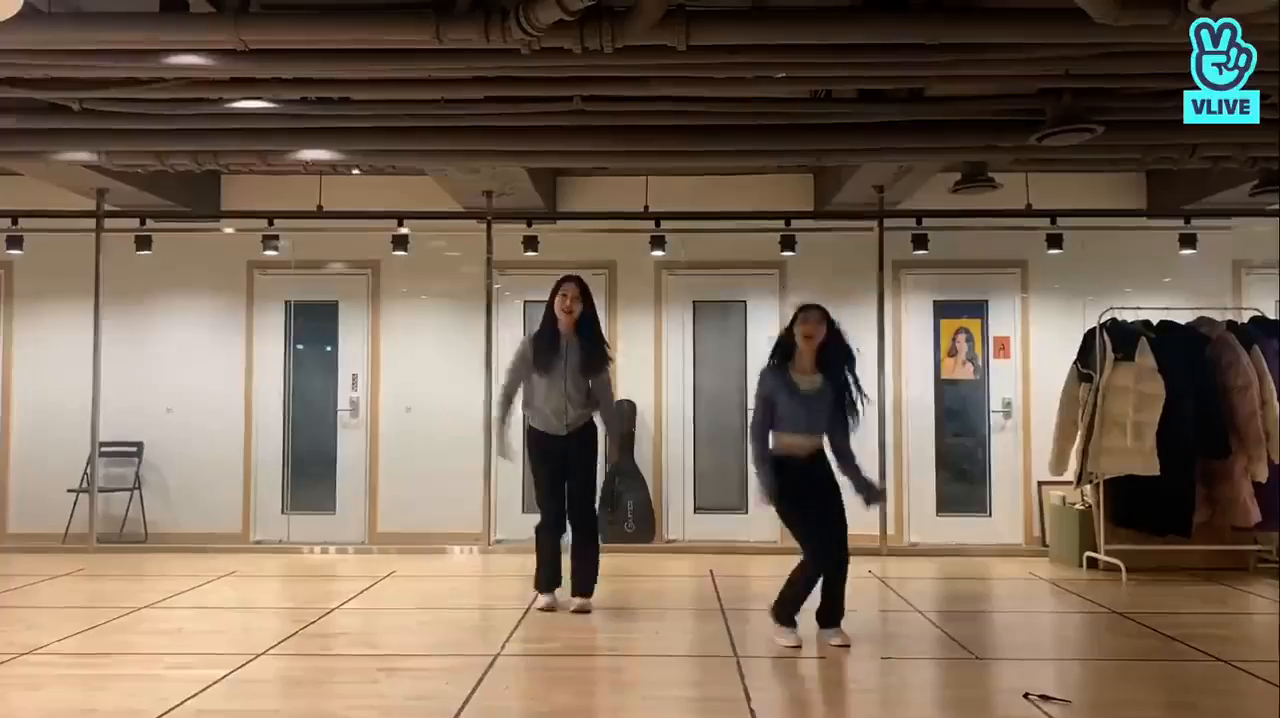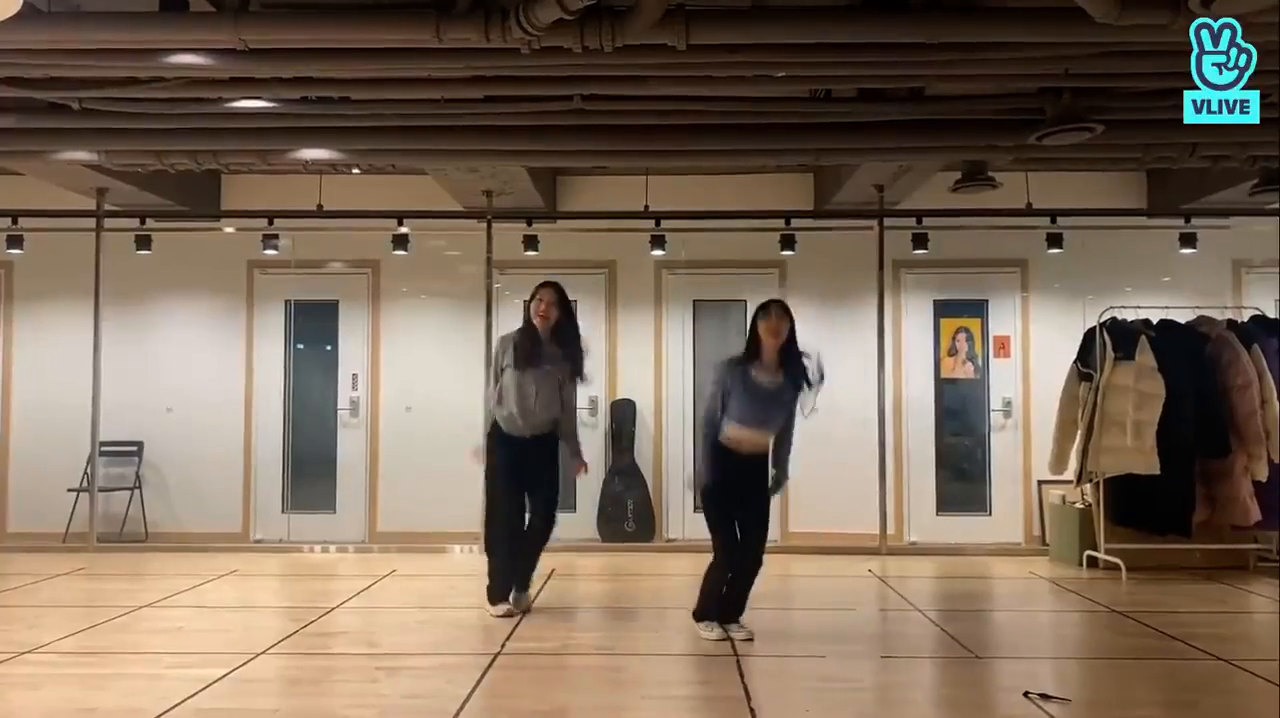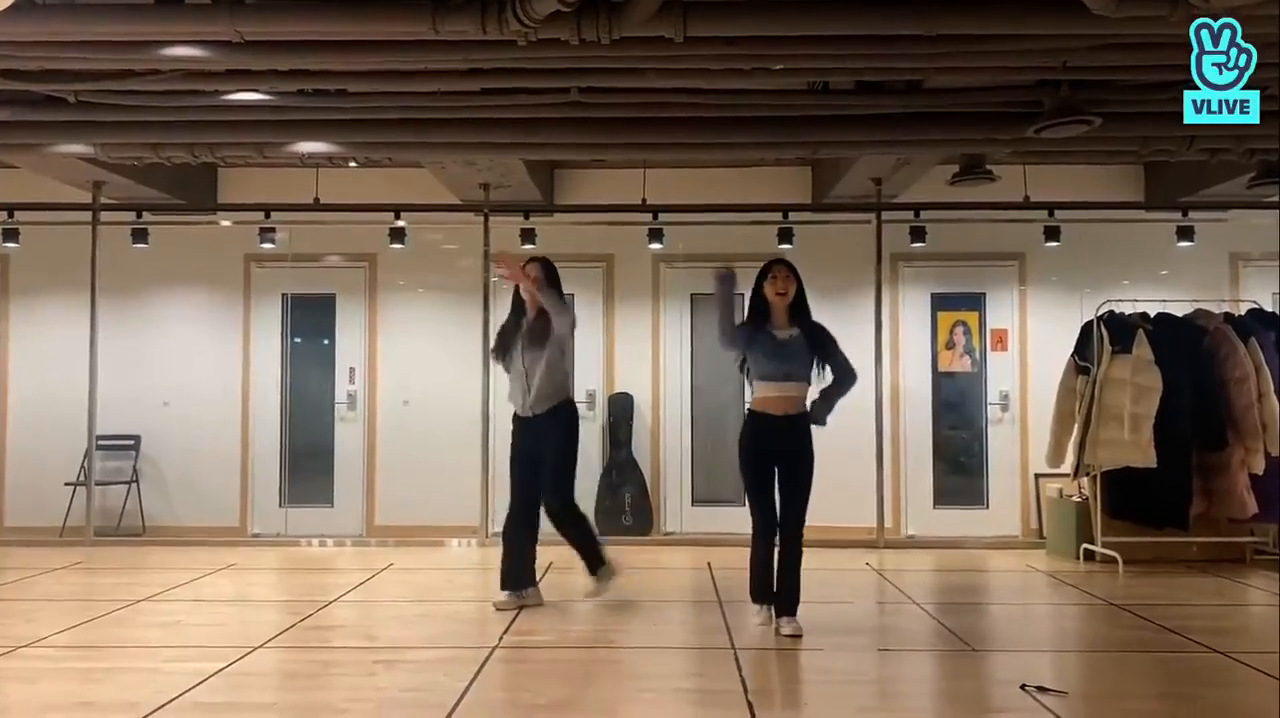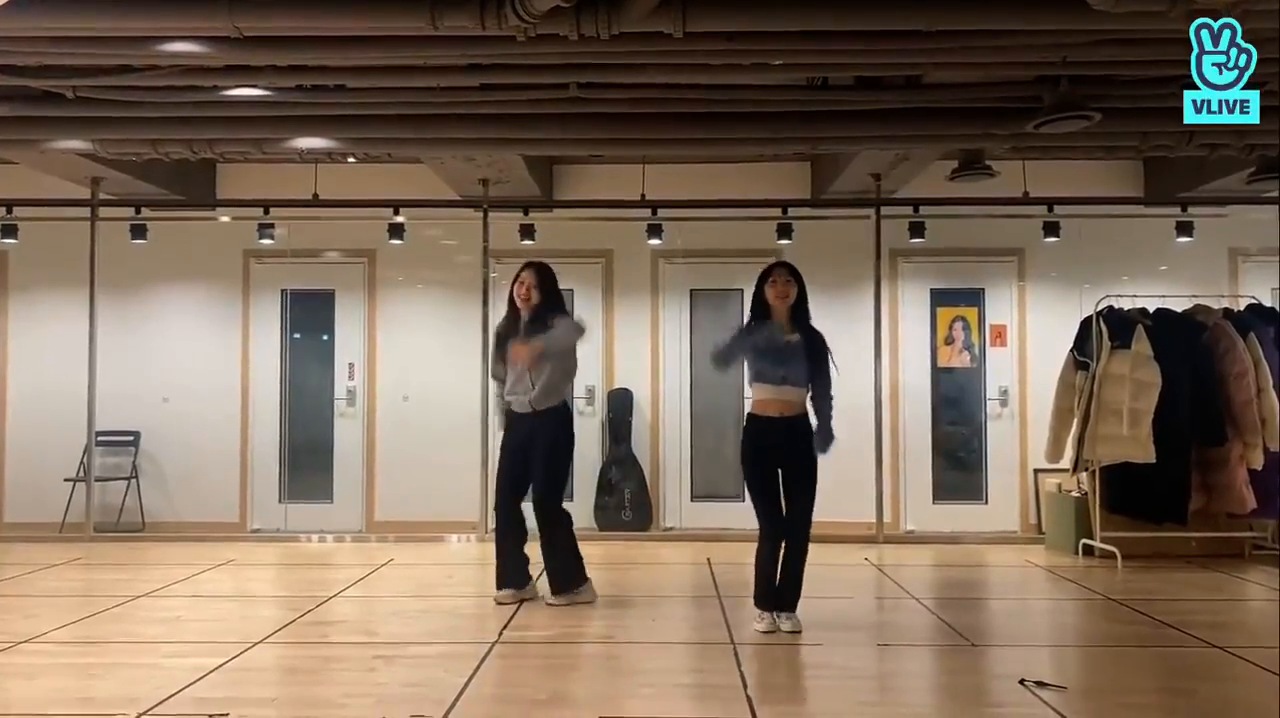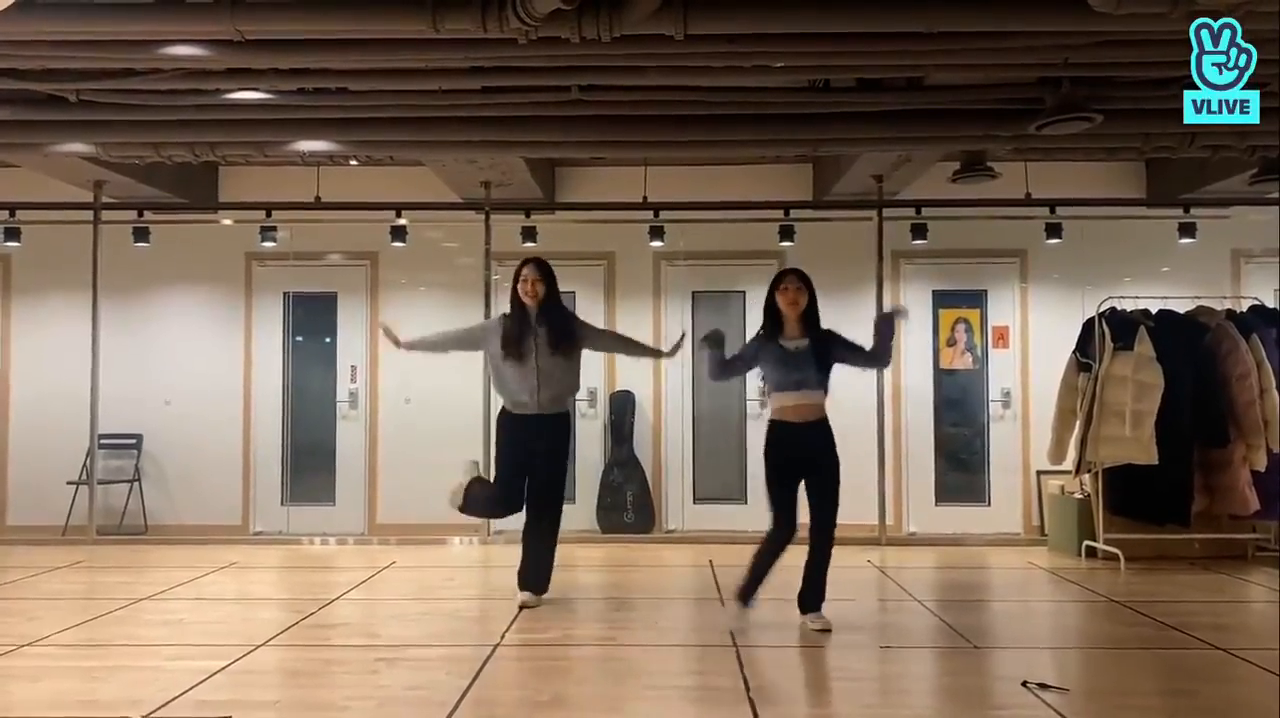
dt=0.7s
person 1, frame 1
left shoulder: (834, 379)
right shoulder: (773, 375)
left elbow: (839, 438)
right elbow: (759, 430)
left wrist: (860, 481)
right wrist: (765, 478)
left hip: (818, 468)
right hip: (783, 469)
left knee: (838, 549)
right knee: (818, 550)
left ankle: (829, 621)
right ankle: (784, 617)
person 1, frame 2
left shoulder: (792, 378)
right shoulder: (732, 370)
right elbow: (710, 417)
left wrist: (781, 470)
right wrist: (703, 463)
left hip: (757, 470)
right hip: (722, 466)
left knee: (752, 553)
right knee: (727, 550)
left ankle: (730, 615)
right ankle: (706, 615)
person 1, frame 3
left shoulder: (812, 333)
right shoulder: (750, 333)
left elbow: (846, 375)
right elbow: (727, 339)
left wrist: (823, 405)
right wrist: (725, 296)
left hip: (797, 433)
right hip: (758, 431)
left knee: (793, 526)
right knee: (765, 524)
left ankle: (787, 610)
right ankle: (763, 601)
person 1, frame 4
left shoulder: (812, 340)
right shoulder: (752, 335)
left elbow: (821, 394)
right elbow: (720, 360)
left wrist: (825, 428)
right wrist: (760, 335)
left hip: (798, 436)
right hip: (759, 435)
left knee: (799, 528)
right knee: (772, 527)
left ankle: (786, 605)
right ankle: (764, 605)
person 1, frame 5
left shoulder: (825, 342)
right shoulder: (763, 344)
left elbow: (875, 360)
right elbow: (721, 373)
left wrist: (885, 328)
right wrist: (714, 347)
left hip: (820, 439)
right hip: (781, 439)
left knee: (824, 528)
right knee: (784, 528)
left ankle: (811, 606)
right ankle: (744, 596)
person 2, frame 1
left shoulder: (592, 347)
right shoulder: (534, 344)
left elbow: (601, 394)
right elbow: (510, 387)
left wrist: (613, 437)
right wrist: (501, 430)
left hip: (580, 437)
right hip: (542, 436)
left knee: (583, 513)
right knee: (551, 514)
left ankle: (582, 590)
right ankle: (546, 588)
person 2, frame 2
left shoulder: (566, 353)
right shoulder: (509, 345)
left elbow: (567, 405)
right elbow: (493, 392)
left wrist: (575, 451)
right wrist: (486, 437)
left hip: (544, 442)
right hip: (506, 439)
left knee: (543, 519)
right knee: (505, 516)
left ankle: (520, 585)
right ankle: (499, 594)
person 2, frame 3
left shoulder: (555, 323)
right shoulder: (512, 329)
left elbow: (566, 320)
left wrist: (530, 284)
left hip: (557, 418)
right hip: (524, 422)
left knee: (558, 501)
right knee: (522, 504)
left ankle: (599, 566)
right ankle: (522, 586)
person 2, frame 4
left shoulder: (554, 324)
right shoulder: (505, 330)
left elbow: (576, 331)
left wrist: (534, 345)
right wrist: (504, 406)
left hip: (552, 422)
right hip: (517, 424)
left knee: (546, 502)
right knee: (505, 503)
left ankle: (573, 584)
right ankle: (517, 582)
person 2, frame 5
left shoulder: (567, 327)
right shoulder: (501, 328)
left elbow: (611, 341)
right elbow: (456, 338)
left wrist: (659, 352)
right wrist: (406, 344)
left hip: (554, 424)
right hip: (514, 421)
left knee: (545, 507)
right knee: (506, 498)
left ankle: (532, 585)
right ankle: (471, 488)
